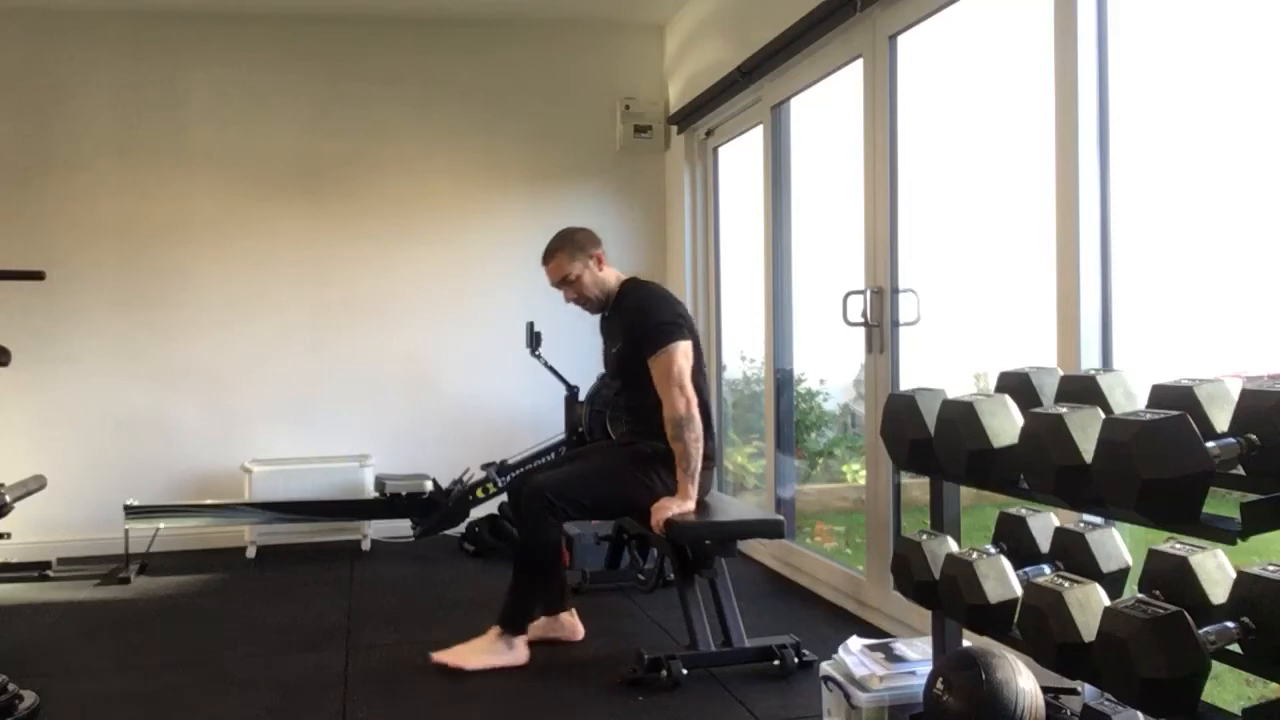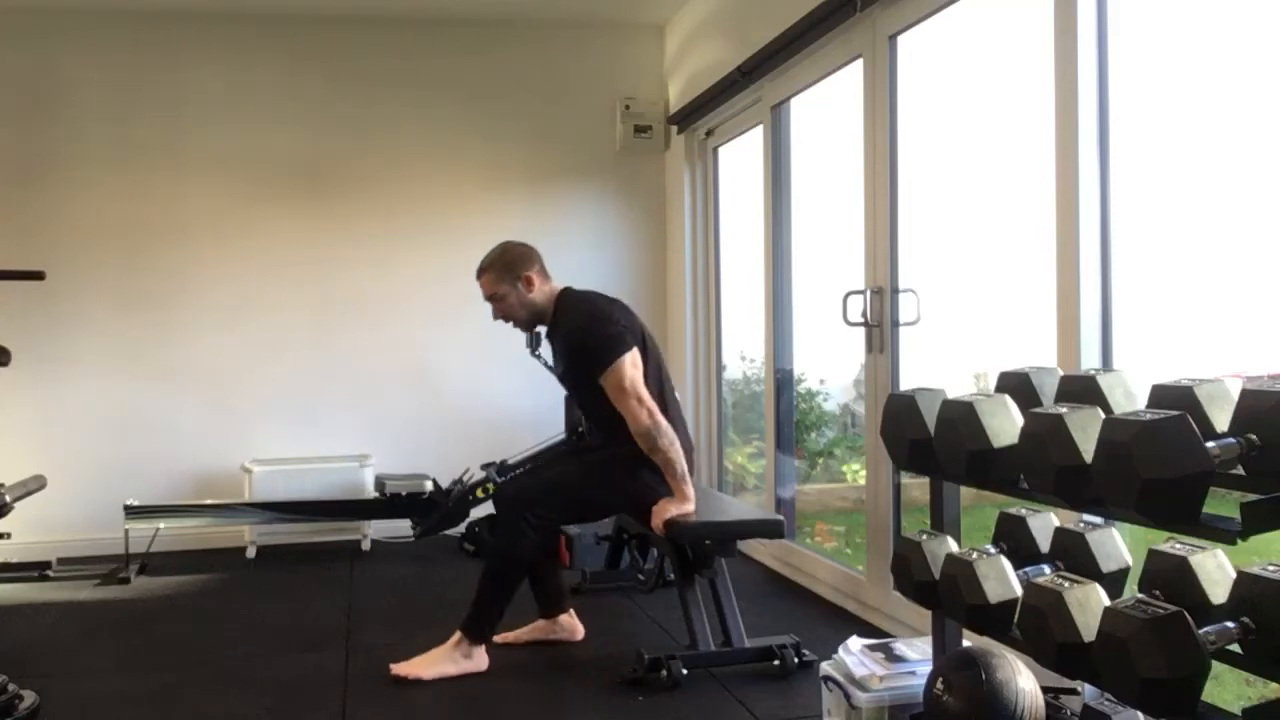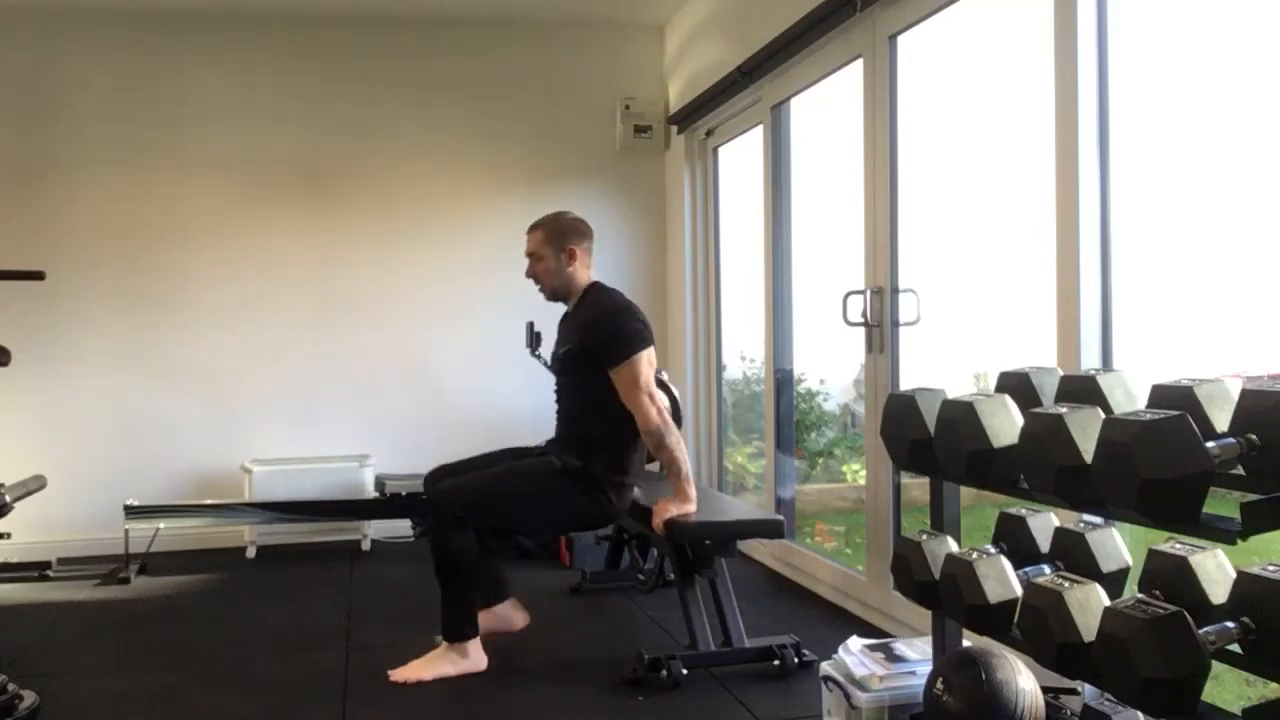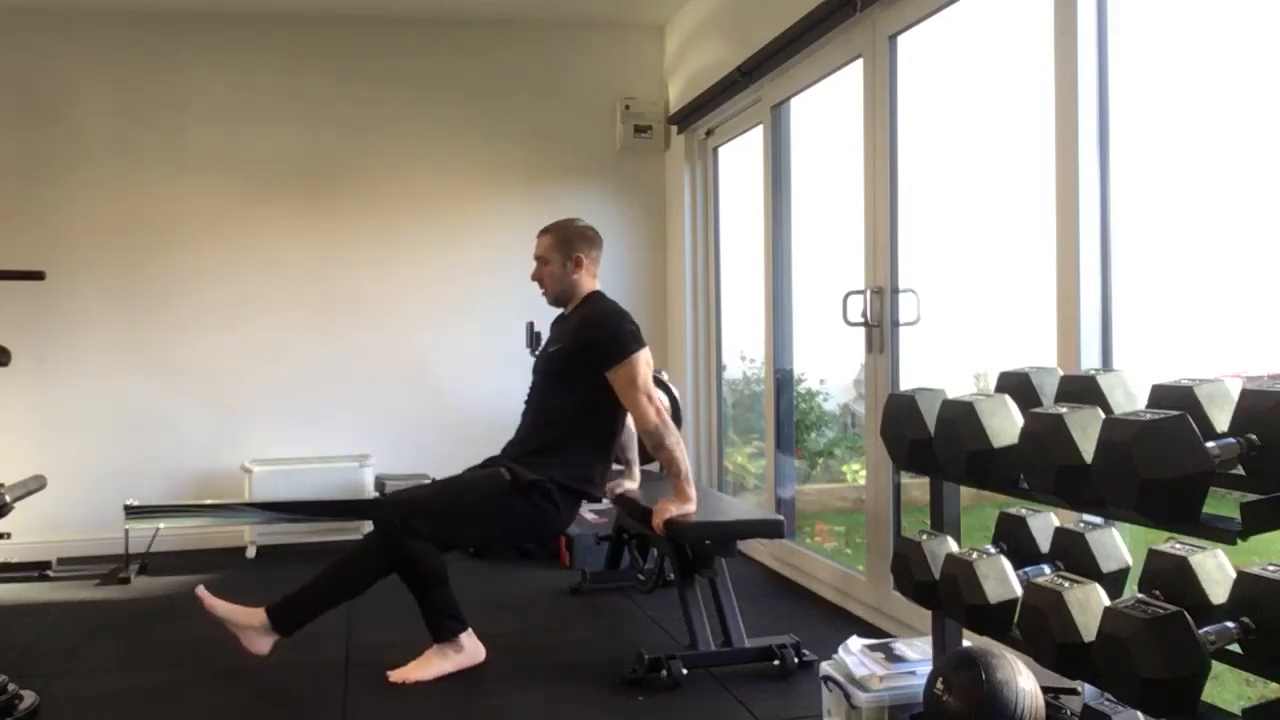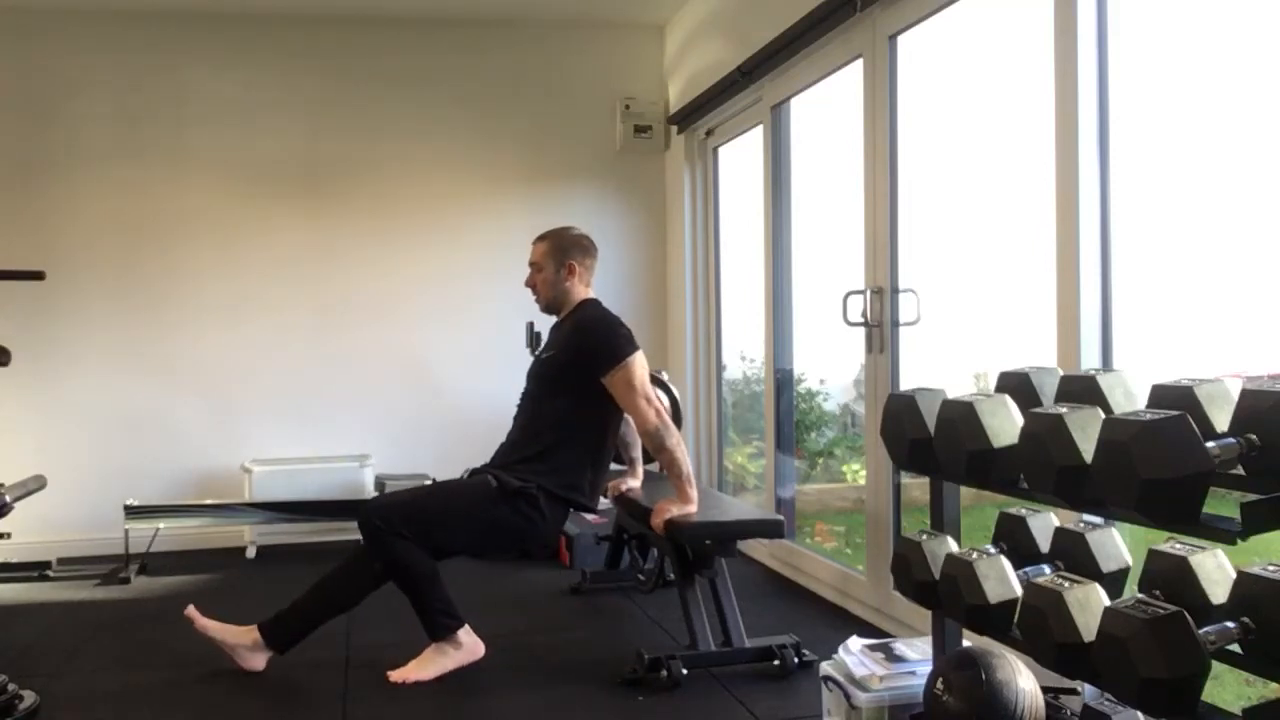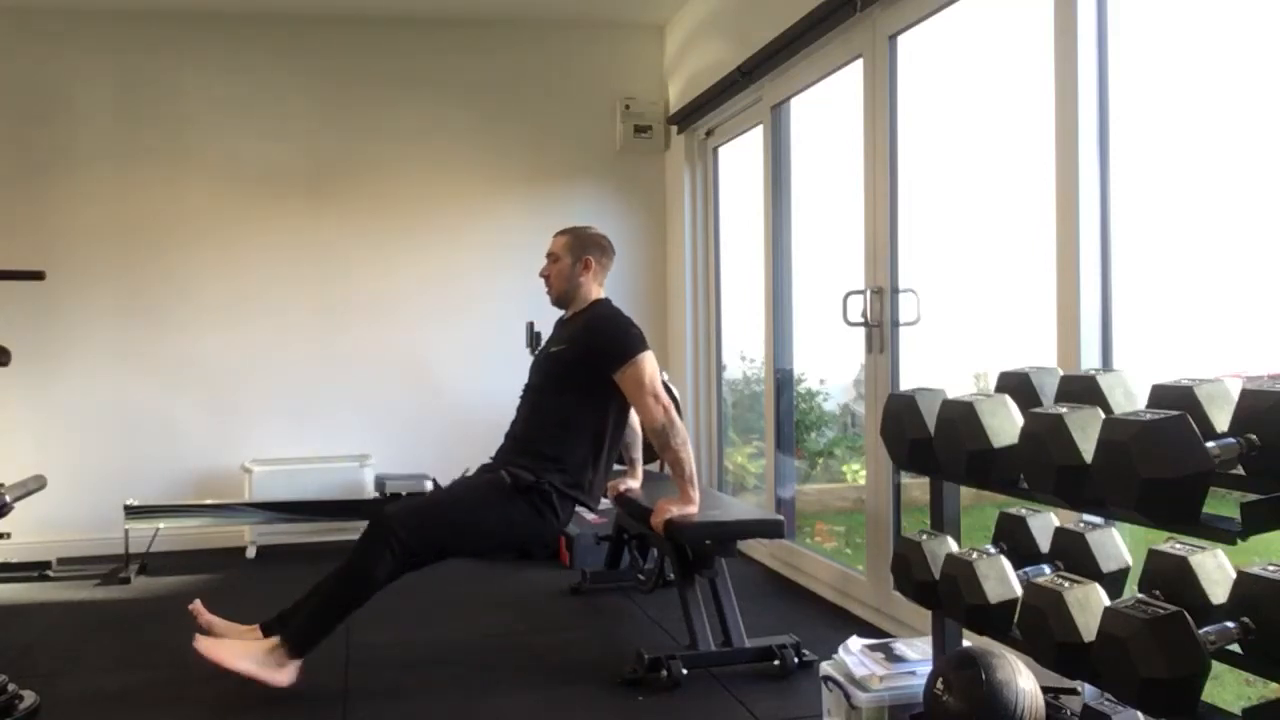
dt=0.4s
person 1, frame 1
left shoulder: (651, 308)
right shoulder: (613, 313)
left elbow: (682, 401)
left wrist: (685, 493)
left hip: (663, 461)
right hip: (637, 446)
left knee: (542, 497)
right knee: (525, 490)
left ankle: (510, 639)
right ankle: (557, 616)
person 1, frame 2
left shoulder: (589, 322)
right shoulder: (564, 321)
left elbow: (641, 409)
left wrist: (681, 494)
left hip: (647, 463)
right hip: (616, 449)
left knee: (522, 504)
right knee: (513, 495)
left ankle: (469, 646)
right ankle: (558, 617)
person 1, frame 3
left shoulder: (610, 317)
right shoulder: (577, 315)
left elbow: (648, 409)
left wrist: (683, 495)
right wrist: (632, 466)
left hip: (588, 483)
right hip: (566, 458)
left knee: (449, 502)
right knee: (442, 482)
left ankle: (462, 647)
right ankle: (498, 605)
person 1, frame 4
left shoulder: (606, 323)
right shoulder: (570, 323)
left elbow: (648, 410)
right elbow: (607, 406)
left wrist: (683, 496)
right wrist: (628, 474)
left hip: (541, 493)
right hip: (518, 472)
left knee: (399, 516)
right knee: (396, 524)
left ankle: (455, 643)
right ankle: (273, 622)
person 1, frame 5
left shoulder: (597, 330)
right shoulder: (570, 329)
left elbow: (647, 411)
right elbow: (619, 409)
left wrist: (684, 497)
right wrist: (633, 474)
left hip: (529, 501)
right hip: (511, 487)
left knee: (382, 517)
right knee: (385, 541)
left ankle: (453, 639)
right ankle: (264, 640)
person 1, frame 6
left shoulder: (608, 328)
right shoulder: (572, 325)
left elbow: (656, 410)
right elbow: (622, 406)
left wrist: (686, 496)
right wrist: (632, 474)
left hip: (534, 499)
right hip: (511, 485)
left knee: (391, 527)
right knee: (394, 543)
left ankle: (284, 652)
right ankle: (268, 635)
